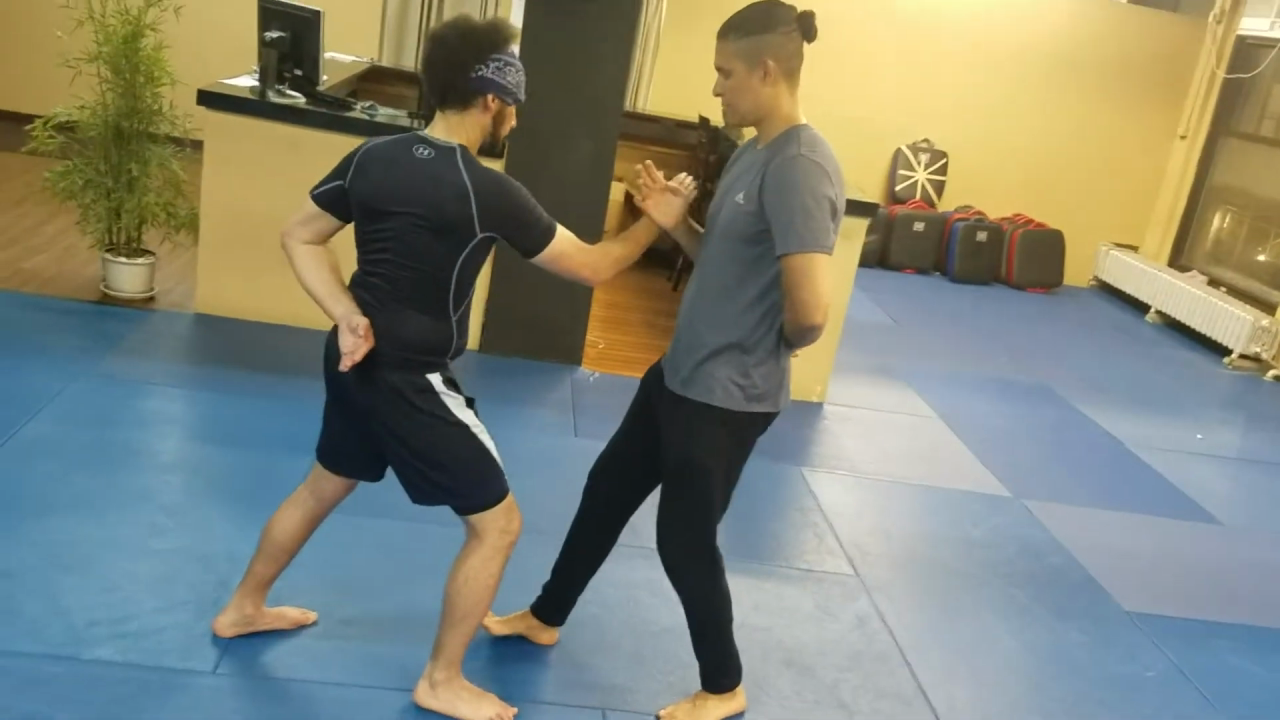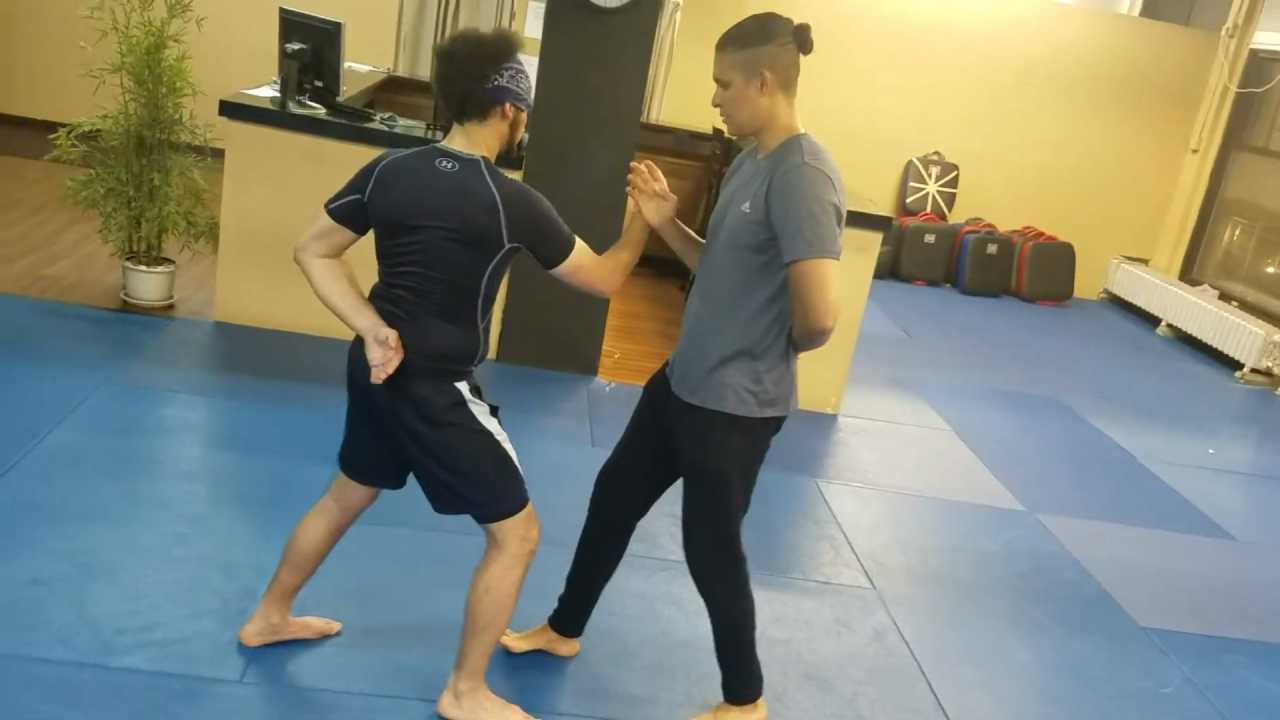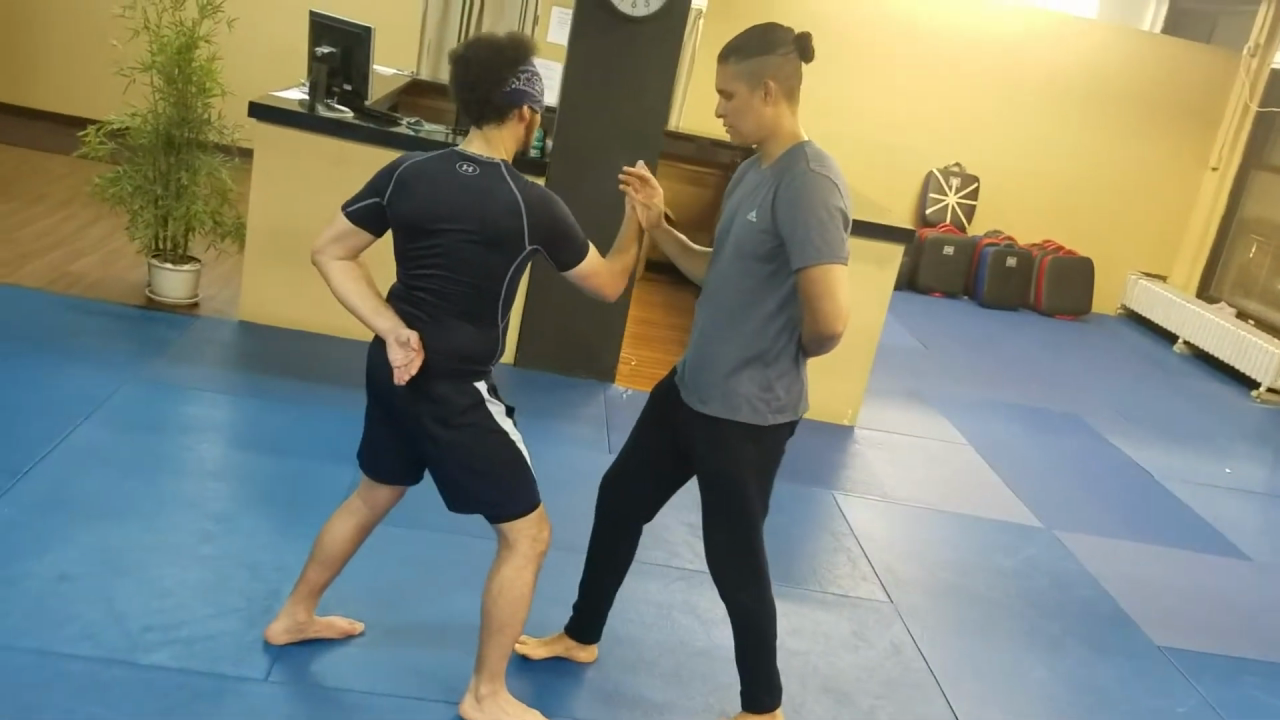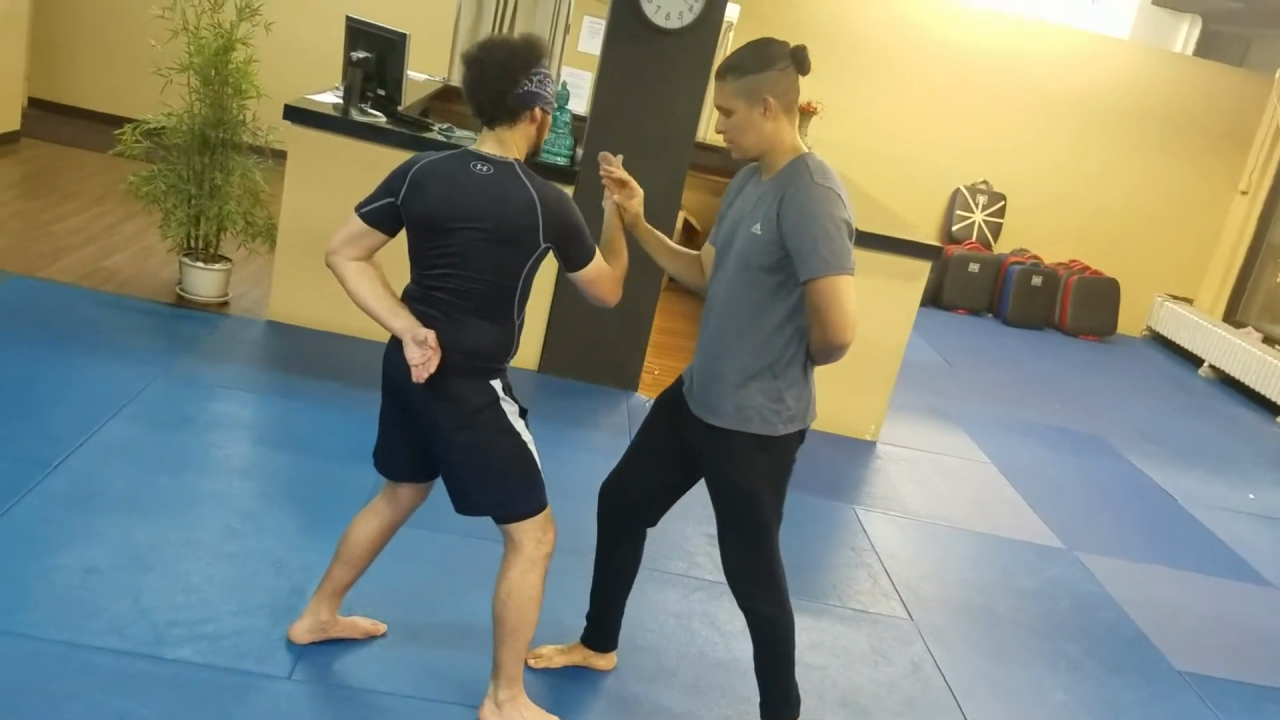
dt=0.4s
person 1, frame 1
left shoulder: (800, 166)
right shoulder: (751, 152)
left elbow: (809, 311)
left wrist: (769, 345)
right wrist: (675, 224)
left hip: (727, 395)
right hip: (681, 372)
left knee: (685, 540)
right knee: (607, 489)
right ankle: (545, 617)
person 1, frame 2
left shoulder: (802, 175)
right shoulder: (748, 162)
left elbow: (819, 315)
left wrist: (772, 348)
right wrist: (667, 223)
left hip: (736, 403)
right hip: (684, 380)
left knee: (711, 549)
right knee: (614, 496)
right ankle: (563, 629)
person 1, frame 3
left shoulder: (808, 182)
right shoulder: (750, 170)
left elbow: (829, 320)
left wrist: (781, 354)
right wrist: (657, 227)
left hip: (747, 411)
right hip: (692, 387)
left knee: (735, 559)
right knee: (619, 498)
right ankle: (580, 636)
person 1, frame 4
left shoulder: (811, 195)
right shoulder: (747, 181)
left elbow: (838, 331)
left wrist: (787, 362)
right wrist: (636, 223)
left hip: (756, 422)
right hip: (697, 397)
left knee: (752, 571)
right knee: (620, 503)
right ankle: (598, 644)
person 2, frame 1
left shoulder: (370, 157)
right shoulder: (487, 192)
left elbow: (300, 237)
right elbow: (590, 267)
left wrist: (349, 317)
right wrist: (656, 221)
left hip: (354, 359)
right hip: (410, 378)
left knee: (323, 485)
right knee: (497, 524)
left ankle: (242, 608)
person 2, frame 2
left shoulder: (387, 171)
right shoulder: (512, 203)
left elbow: (313, 252)
right elbow: (603, 279)
left wrist: (372, 329)
right wrist: (644, 219)
left hip: (377, 367)
right hip: (435, 388)
left knee: (347, 494)
right knee: (515, 533)
left ankle: (269, 617)
person 2, frame 3
left shoulder: (406, 173)
right shoulder: (532, 206)
left elbow: (330, 253)
right elbow: (609, 284)
left wrist: (392, 330)
right wrist: (636, 218)
left hip: (395, 366)
right hip: (455, 387)
left knee: (374, 494)
right knee: (526, 534)
left ankle: (294, 616)
person 2, frame 4
left shoulder: (418, 173)
right shoulder: (546, 204)
left elbow: (344, 254)
right elbow: (607, 292)
left wrist: (409, 329)
right wrist: (614, 216)
left hip: (410, 365)
right hip: (471, 385)
left knee: (399, 495)
right knee: (532, 536)
left ankle: (318, 615)
